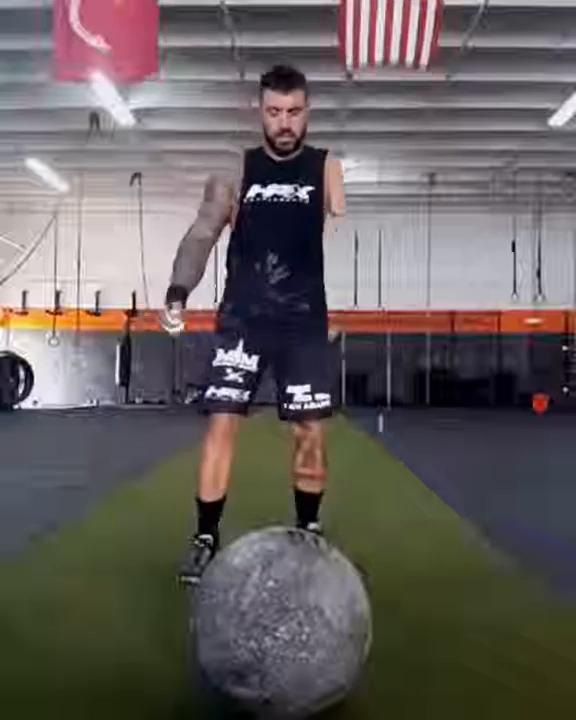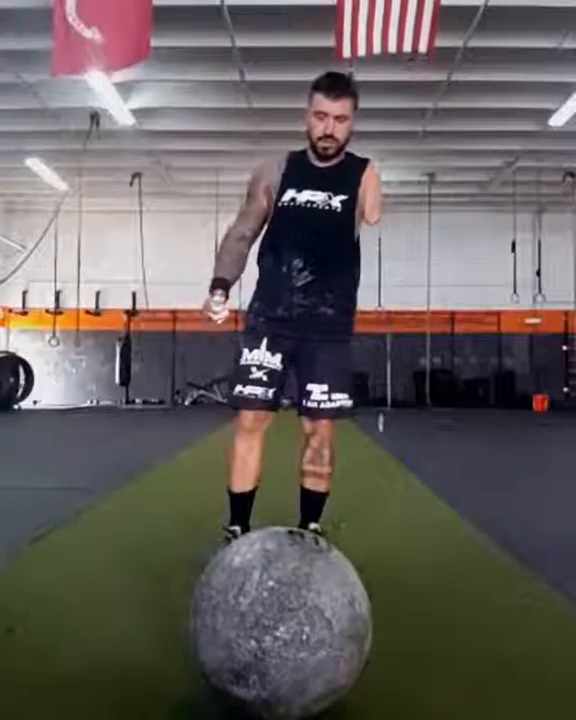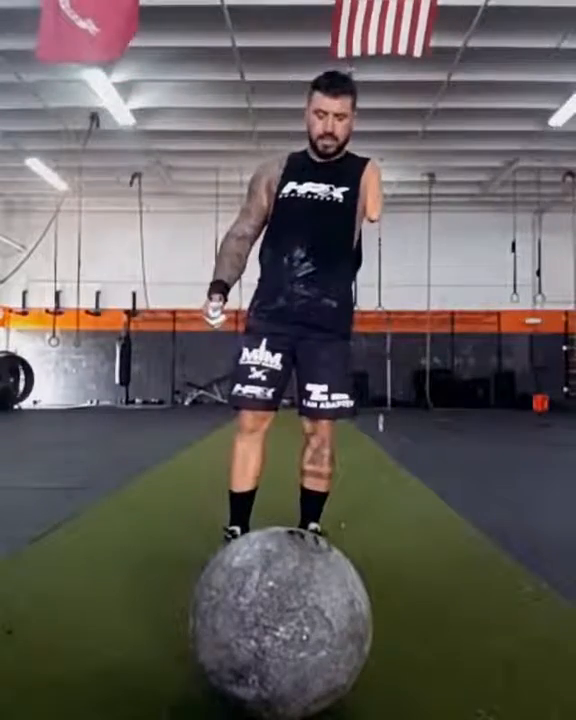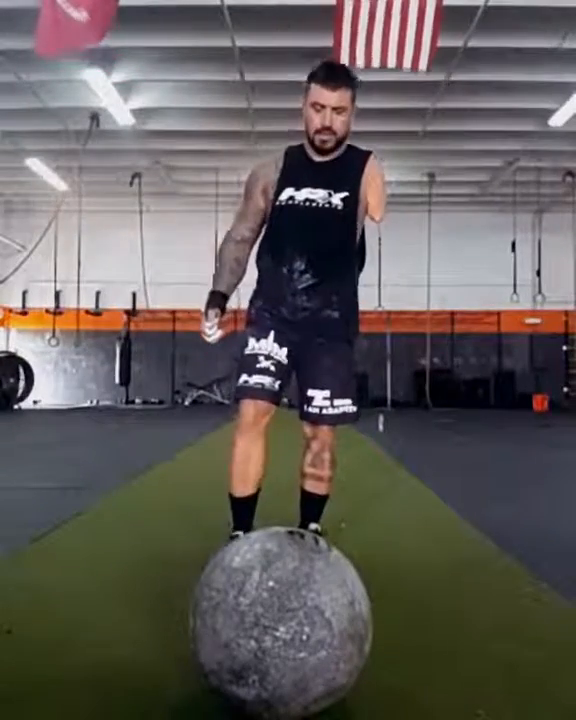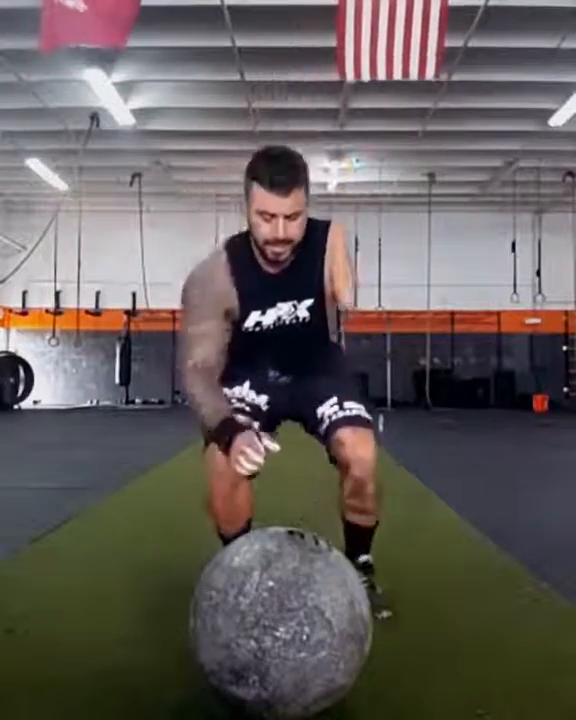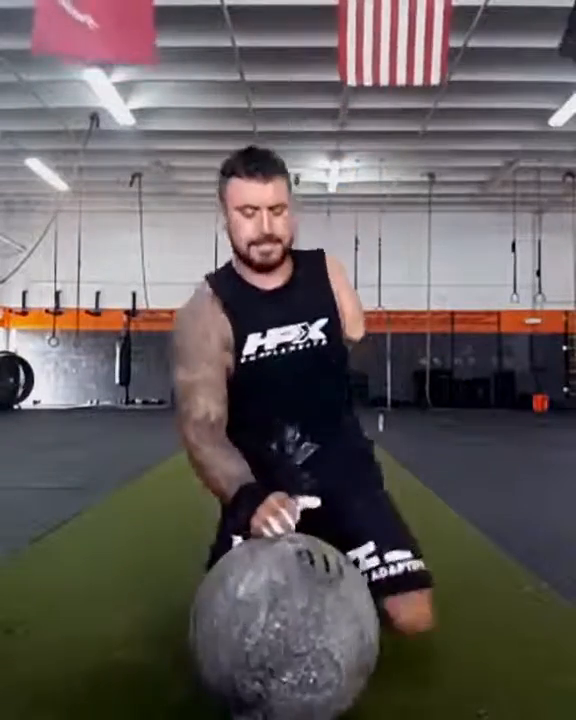
dt=0.7s
person 1, frame 1
left shoulder: (325, 167)
right shoulder: (236, 172)
right elbow: (202, 235)
right wrist: (178, 293)
left hip: (304, 321)
right hip: (242, 317)
left knee: (310, 431)
right knee: (221, 423)
left ankle: (308, 534)
right ankle: (206, 538)
person 1, frame 2
left shoulder: (364, 176)
right shoulder: (275, 172)
right elbow: (242, 233)
right wrist: (220, 285)
left hip: (328, 326)
right hip: (269, 317)
left knee: (320, 430)
right knee: (250, 421)
left ankle: (309, 533)
right ankle: (236, 533)
person 1, frame 3
left shoulder: (364, 173)
right shoulder: (275, 171)
right elbow: (242, 233)
right wrist: (219, 287)
left hip: (328, 324)
right hip: (269, 317)
left knee: (320, 429)
right knee: (251, 421)
left ankle: (309, 533)
right ankle: (237, 532)
person 1, frame 4
left shoulder: (367, 169)
right shoulder: (272, 171)
right elbow: (240, 237)
right wrist: (217, 298)
left hip: (330, 325)
right hip: (271, 315)
left knee: (321, 434)
right knee: (251, 417)
left ankle: (309, 534)
right ankle: (240, 534)
person 1, frame 5
left shoulder: (329, 243)
right shoulder: (214, 277)
right elbow: (198, 368)
right wrist: (228, 432)
left hip: (318, 371)
right hip: (252, 375)
left knee: (360, 454)
right knee: (227, 465)
left ankle: (357, 564)
person 1, frame 6
left shoulder: (326, 270)
right shoulder: (205, 313)
right elbow: (201, 430)
right wrist: (248, 499)
left hip: (343, 465)
right hip: (260, 478)
left knee: (413, 617)
